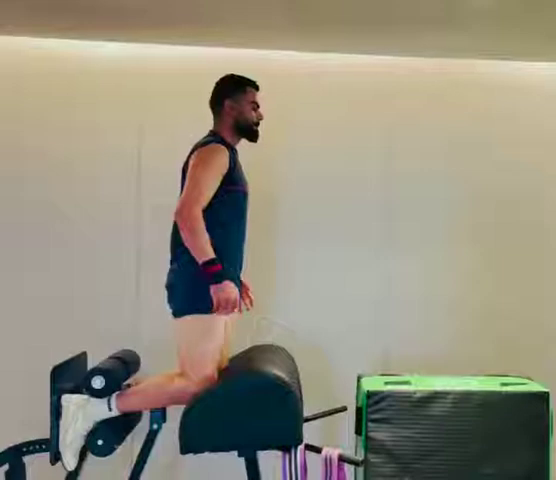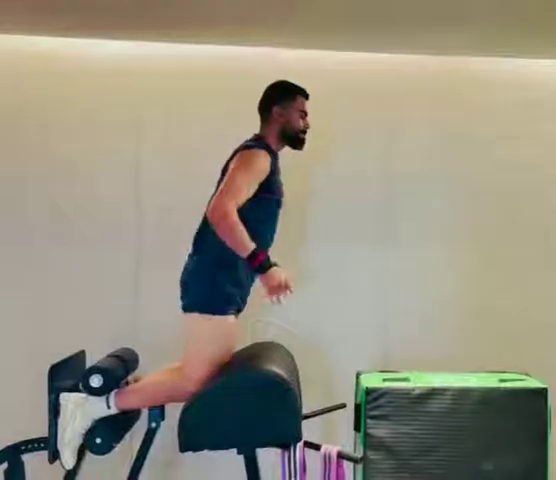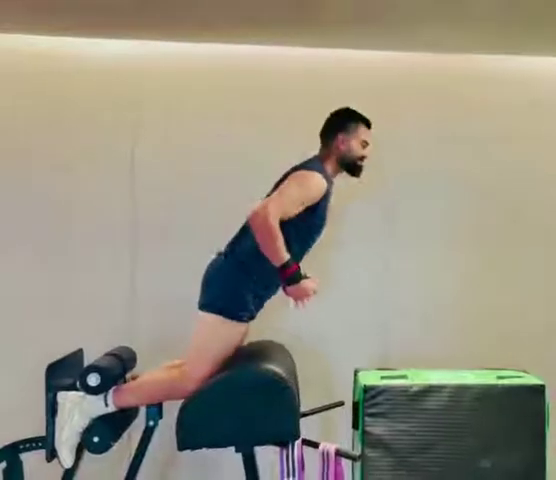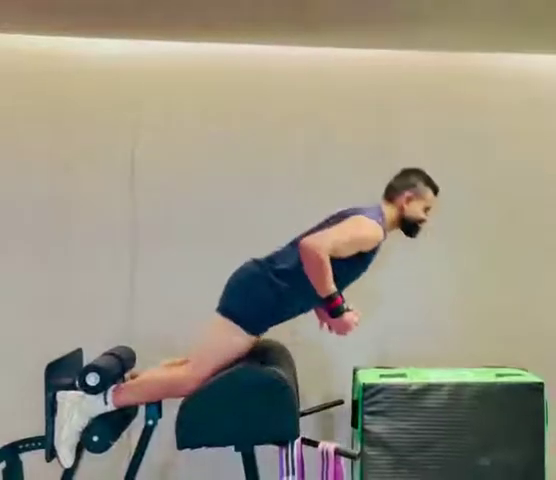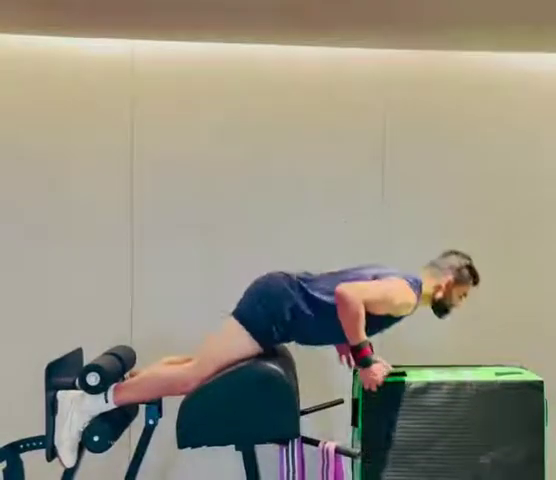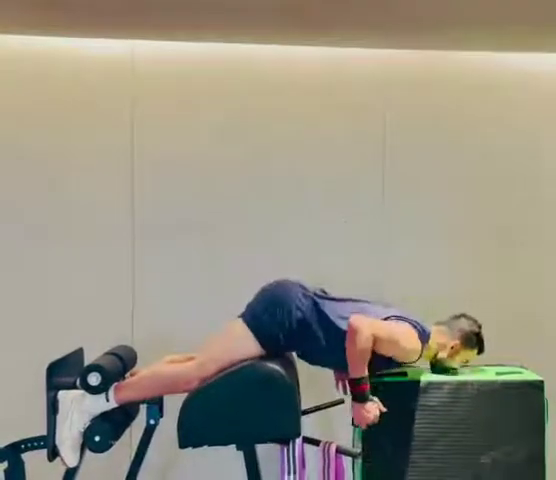
dt=0.4s
person 1, frame 1
left shoulder: (225, 155)
right shoulder: (214, 152)
right elbow: (187, 213)
left wrist: (233, 278)
right wrist: (217, 276)
left hip: (211, 282)
right hip: (199, 285)
left knee: (210, 376)
right knee: (199, 383)
left ankle: (115, 394)
right ankle: (94, 408)
person 1, frame 2
left shoulder: (264, 159)
right shoulder: (256, 156)
right elbow: (220, 211)
left wrist: (261, 269)
right wrist: (264, 265)
left hip: (226, 282)
right hip: (214, 281)
left knee: (203, 373)
right knee: (198, 380)
left ankle: (109, 389)
right ankle: (95, 406)
person 1, frame 3
left shoulder: (314, 178)
right shoulder: (314, 179)
right elbow: (262, 218)
left wrist: (289, 276)
right wrist: (292, 275)
left hip: (242, 286)
right hip: (236, 285)
left knee: (197, 370)
right knee: (194, 379)
left ankle: (116, 386)
right ankle: (92, 404)
person 1, frame 4
left shoulder: (364, 219)
right shoulder: (372, 227)
right elbow: (312, 248)
left wrist: (320, 301)
right wrist: (336, 307)
left hip: (260, 290)
right hip: (259, 296)
left knee: (197, 369)
right knee: (193, 377)
left ankle: (112, 383)
right ankle: (91, 403)
person 1, frame 5
left shoulder: (399, 281)
right shoulder: (406, 294)
right elbow: (347, 295)
left wrist: (342, 337)
right wrist: (364, 357)
left hip: (279, 296)
right hip: (275, 307)
left knee: (199, 365)
right knee: (194, 376)
left ankle: (110, 381)
right ankle: (91, 401)
person 1, frame 6
left shoulder: (407, 328)
right shoulder: (411, 343)
right elbow: (359, 328)
left wrist: (341, 364)
right wrist: (361, 395)
left hip: (290, 300)
right hip: (284, 312)
left knee: (200, 365)
right knee: (196, 374)
left ankle: (112, 380)
right ankle: (92, 402)
